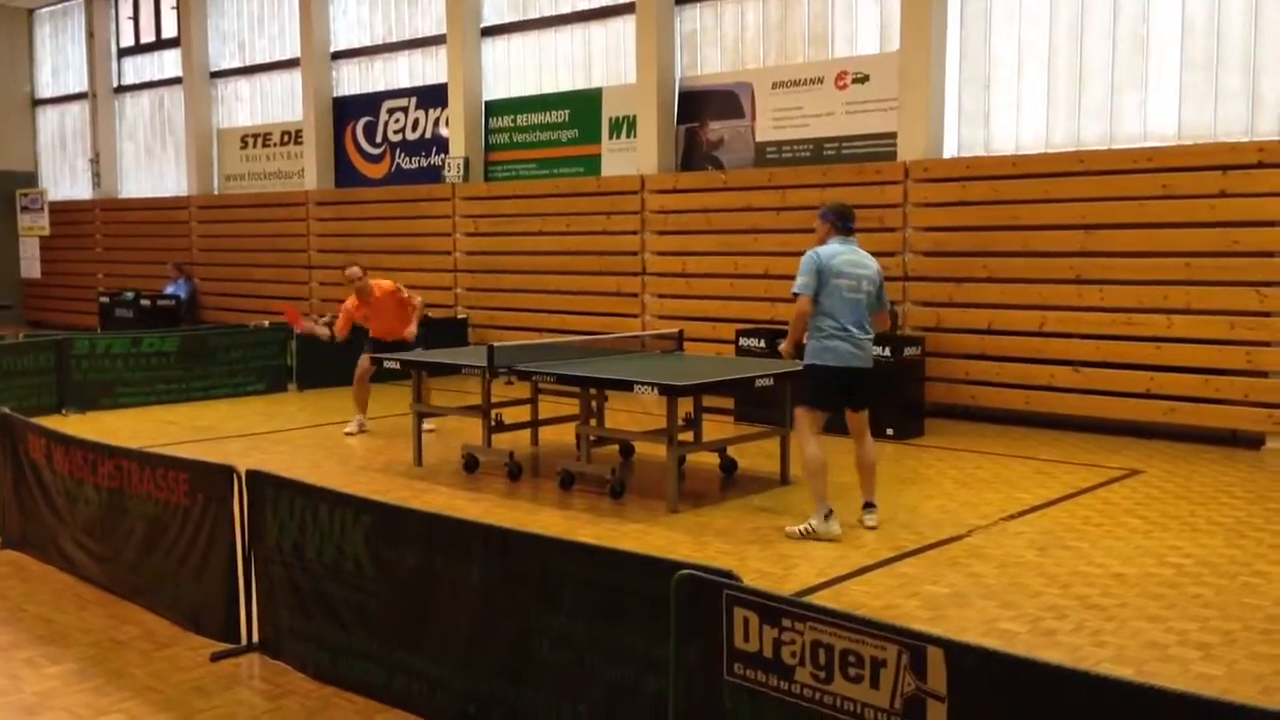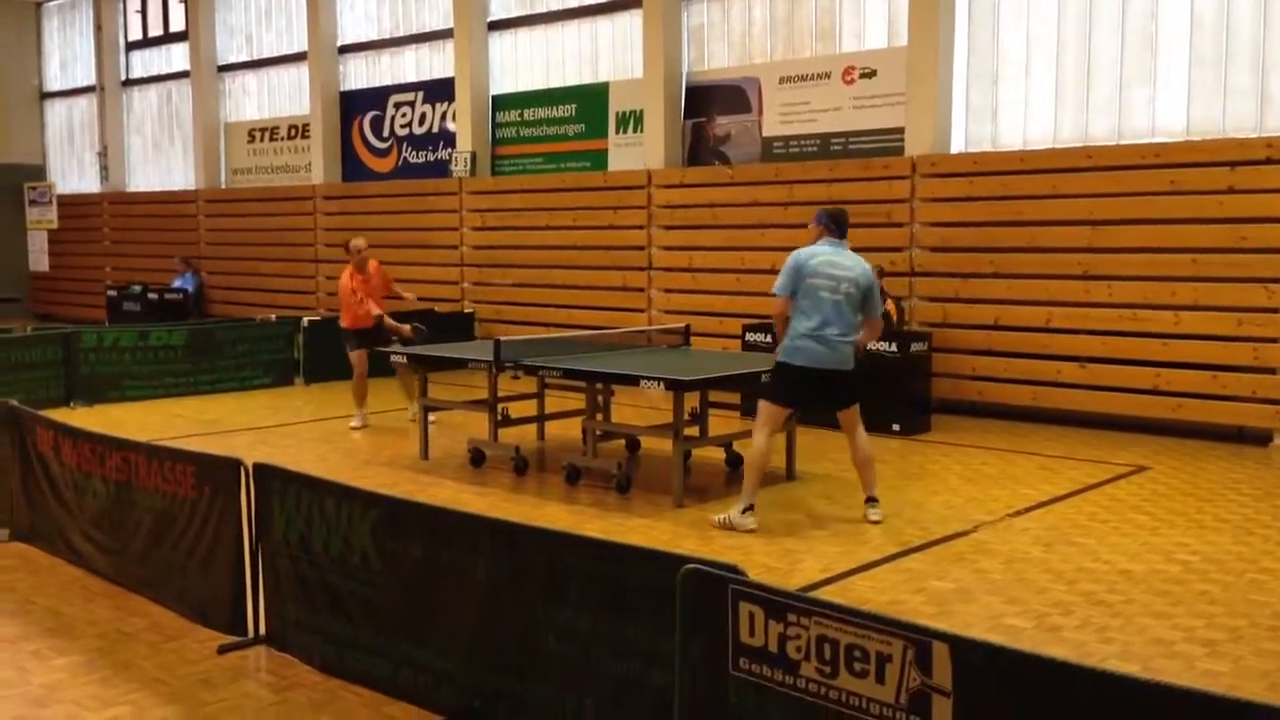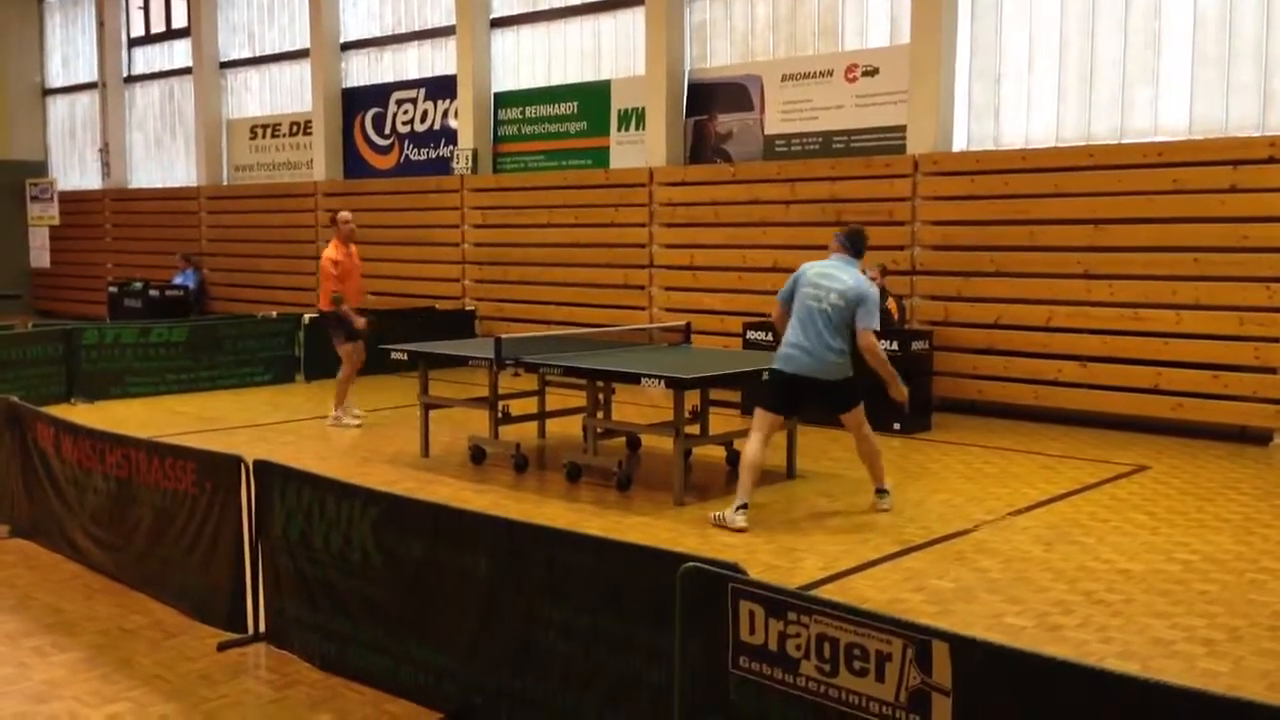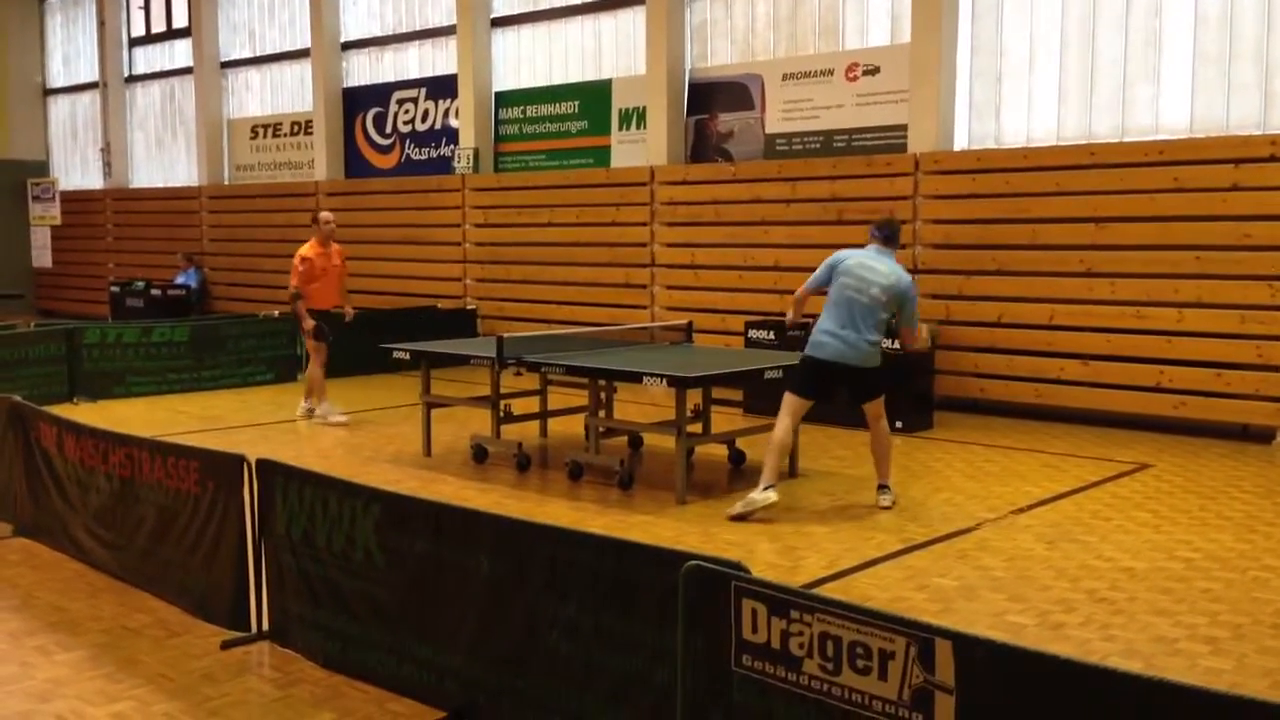
dt=0.3s
person 1, frame 1
left shoulder: (816, 256)
right shoulder: (871, 264)
left elbow: (803, 309)
right elbow: (883, 322)
left wrist: (791, 343)
left hip: (825, 358)
right hip: (861, 360)
left knee: (807, 433)
right knee: (861, 434)
left ankle: (824, 517)
right ankle: (869, 508)
person 1, frame 2
left shoulder: (801, 258)
right shoulder: (864, 269)
left elbow: (780, 309)
right elbow: (876, 325)
left wrist: (786, 337)
right wrist: (860, 338)
left hip: (797, 359)
right hip: (840, 363)
left knee: (763, 429)
right knee: (855, 430)
left ankle: (745, 510)
right ankle: (872, 503)
person 1, frame 3
left shoulder: (807, 270)
right shoulder: (865, 288)
left elbow: (778, 315)
right elbow: (867, 343)
right wrist: (894, 382)
left hip: (788, 365)
right hip: (834, 372)
left knee: (758, 433)
right knee: (860, 428)
left ankle: (740, 508)
right ankle: (881, 493)
person 1, frame 4
left shoulder: (842, 257)
right shoulder: (903, 281)
left elbow: (803, 294)
right elbow: (910, 338)
left wrist: (794, 314)
right wrist: (921, 337)
left hip: (821, 352)
right hip: (864, 359)
left knee: (788, 416)
right knee: (878, 421)
left ankle: (764, 489)
right ankle: (884, 490)
person 2, frame 1
left shoulder: (389, 288)
right shoulder: (351, 306)
left elbow: (418, 303)
right elbow: (337, 335)
left wrist: (414, 325)
right wrist: (313, 328)
left hip: (405, 336)
right hip: (378, 339)
right knee: (360, 375)
right ankle: (360, 420)
person 2, frame 2
left shoulder: (375, 266)
right shoulder: (349, 284)
left elbow: (388, 286)
right elbow: (374, 315)
left wrist: (404, 295)
right wrist: (401, 329)
left hip: (377, 325)
right hip: (354, 329)
left knee: (402, 363)
right knee: (360, 370)
left ankle: (415, 409)
right ankle: (360, 414)
person 2, frame 3
left shoulder: (352, 249)
right shoulder: (332, 256)
right elbow: (333, 296)
left wrist: (363, 296)
right wrist: (354, 318)
left hip: (348, 312)
right hip: (335, 314)
left knee: (358, 358)
right knee: (350, 362)
left ankle: (341, 405)
right ankle: (338, 413)
person 2, frame 4
left shoulder: (337, 251)
right shoulder: (306, 254)
right elbow: (295, 291)
left wrist: (346, 304)
right wrist: (305, 318)
left hip: (325, 311)
right hip: (308, 313)
left knee: (319, 359)
right knee: (317, 359)
left ankle: (307, 405)
right ankle: (324, 410)
